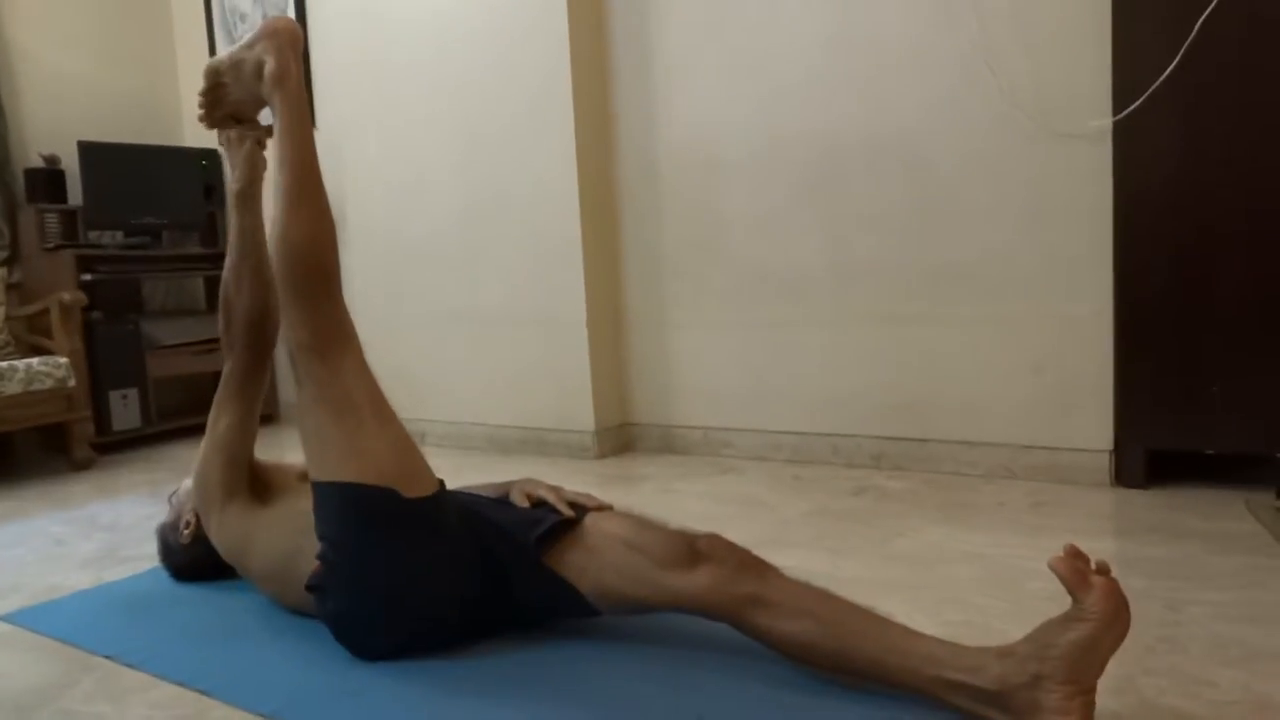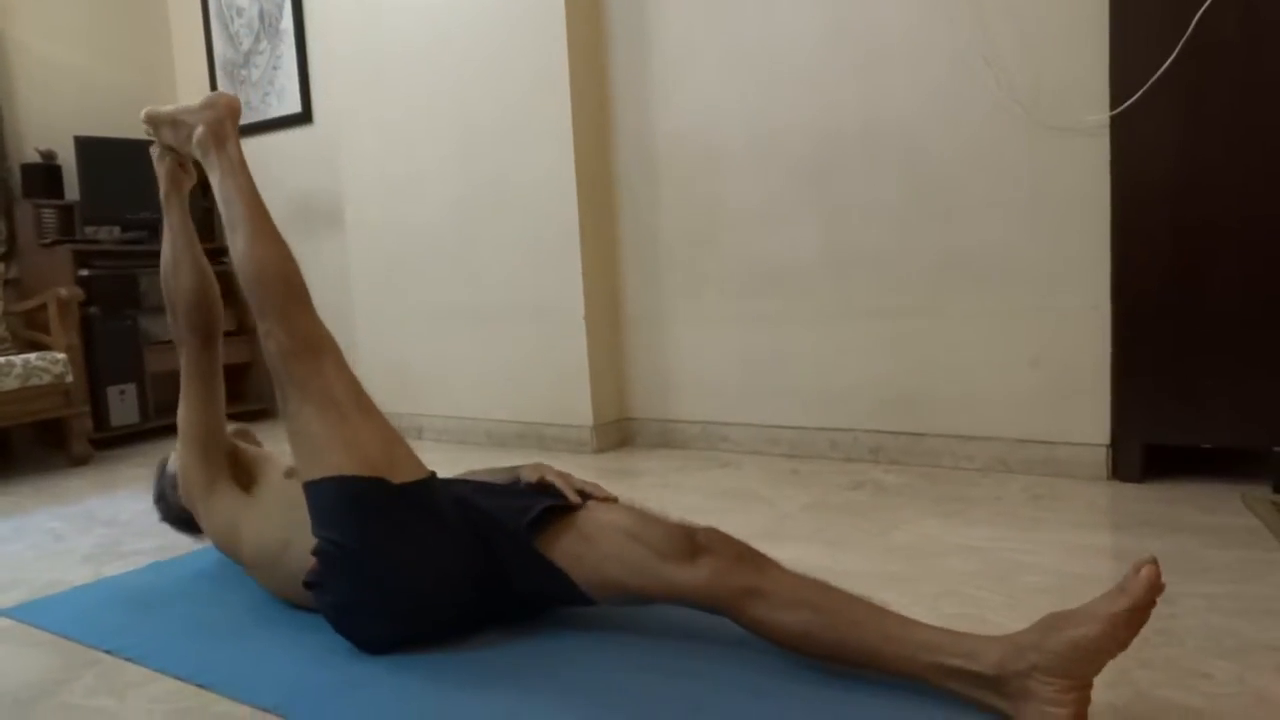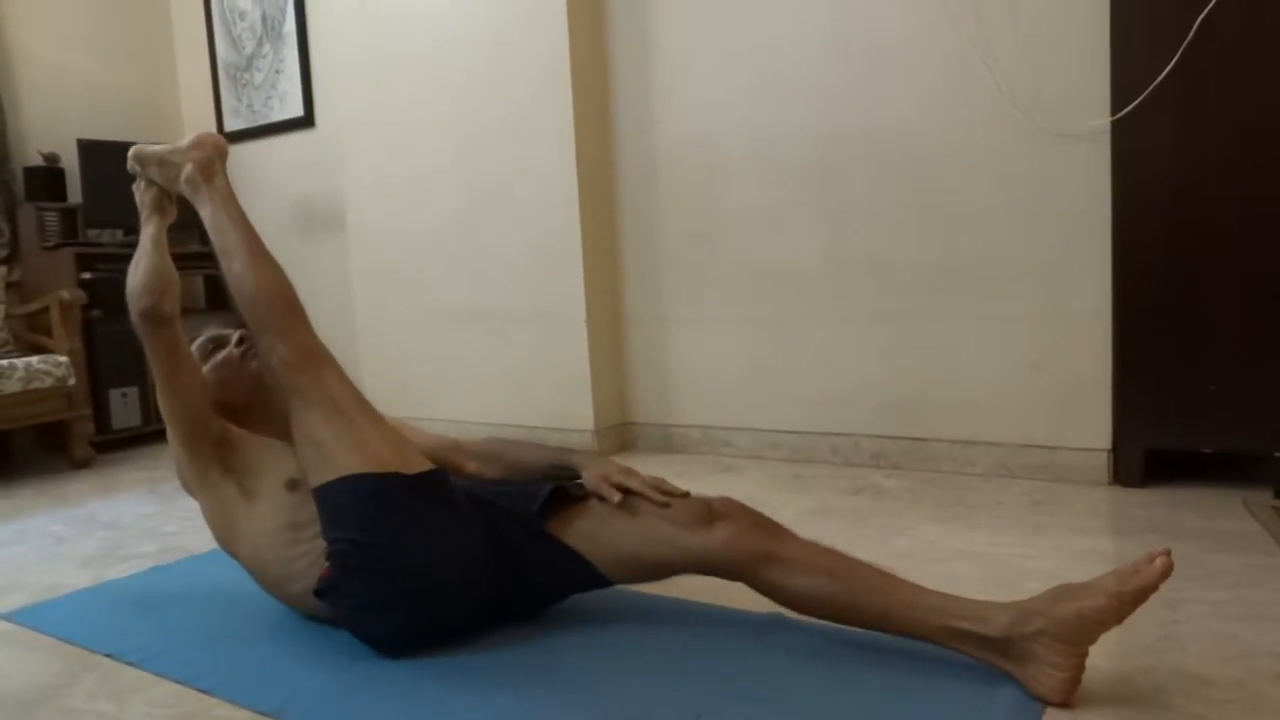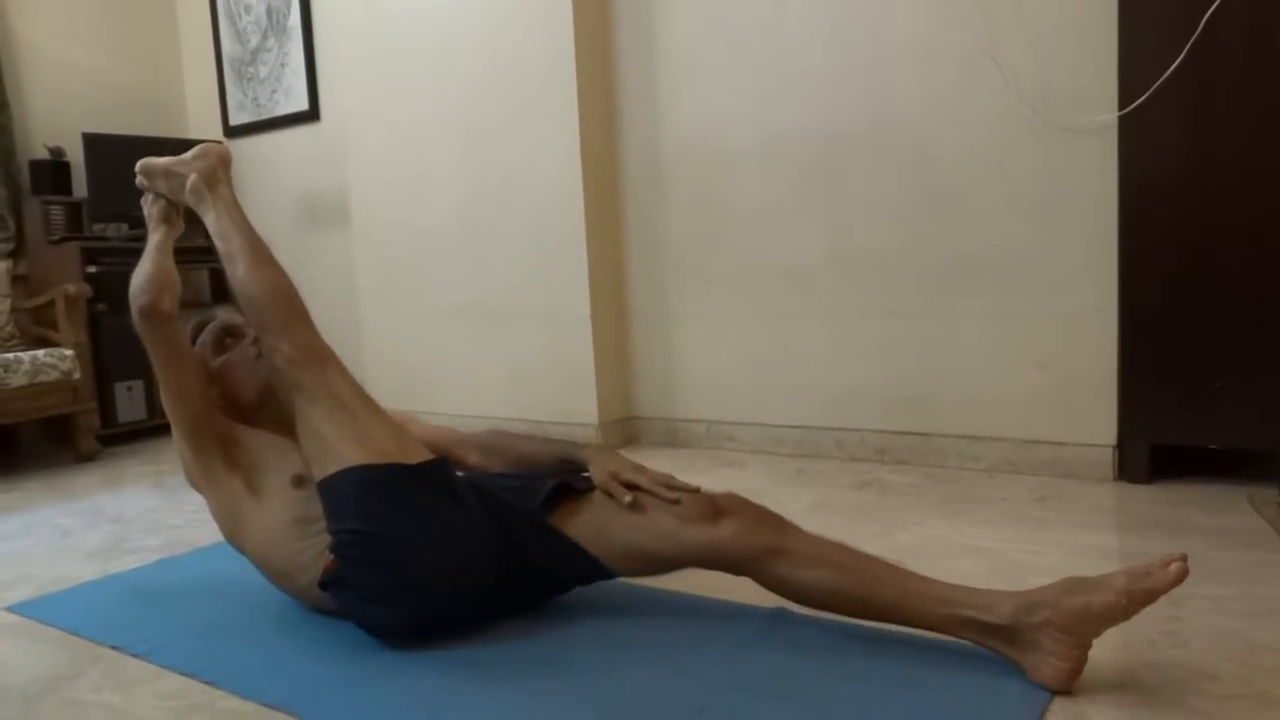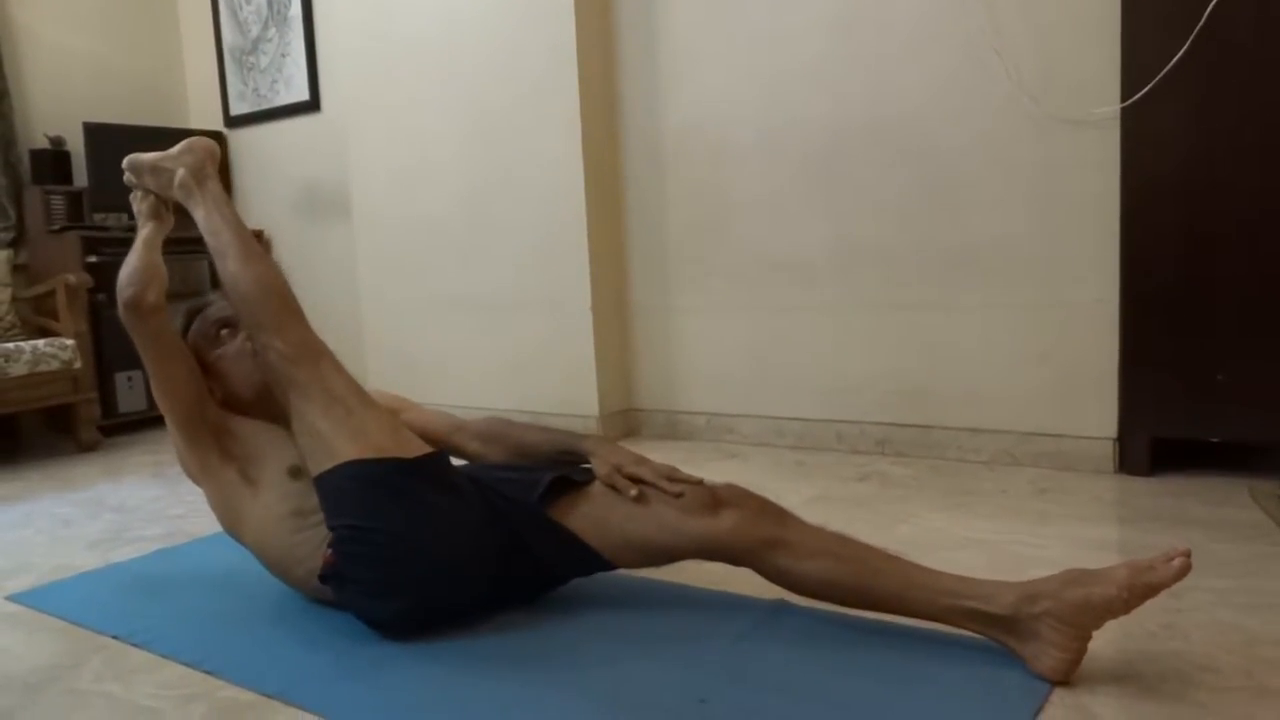
dt=1s
person 1, frame 1
left shoulder: (302, 487)
right shoulder: (226, 501)
right elbow: (247, 347)
left wrist: (515, 486)
right wrist: (246, 182)
left hip: (450, 560)
right hip: (383, 574)
left knee: (704, 564)
right knee: (314, 318)
person 1, frame 2
left shoulder: (305, 464)
right shoulder: (215, 483)
left elbow: (442, 476)
right elbow: (197, 329)
left wrist: (526, 472)
right wrist: (177, 193)
left hip: (451, 546)
right hip: (380, 570)
left knee: (703, 556)
right knee: (291, 329)
person 1, frame 3
left shoulder: (332, 439)
right shoulder: (211, 459)
left elbow: (474, 455)
right elbow: (153, 315)
left wrist: (578, 462)
right wrist: (159, 211)
left hip: (469, 546)
right hip: (392, 577)
left knee: (716, 526)
right knee: (297, 344)
left ankle: (1010, 632)
person 1, frame 4
left shoulder: (342, 427)
right shoulder: (217, 453)
left elbow: (475, 445)
right elbow: (153, 311)
left wrist: (586, 456)
right wrist: (171, 217)
left hip: (471, 539)
right hip: (397, 571)
left knee: (723, 521)
right knee: (302, 342)
left ankle: (1014, 621)
person 1, frame 5
left shoulder: (347, 413)
right shoulder: (213, 443)
left elbow: (475, 432)
right elbow: (140, 306)
left wrist: (587, 447)
right wrist: (161, 210)
left hip: (471, 531)
right hip: (397, 563)
left knee: (726, 513)
right knee: (295, 339)
left ankle: (1015, 612)
